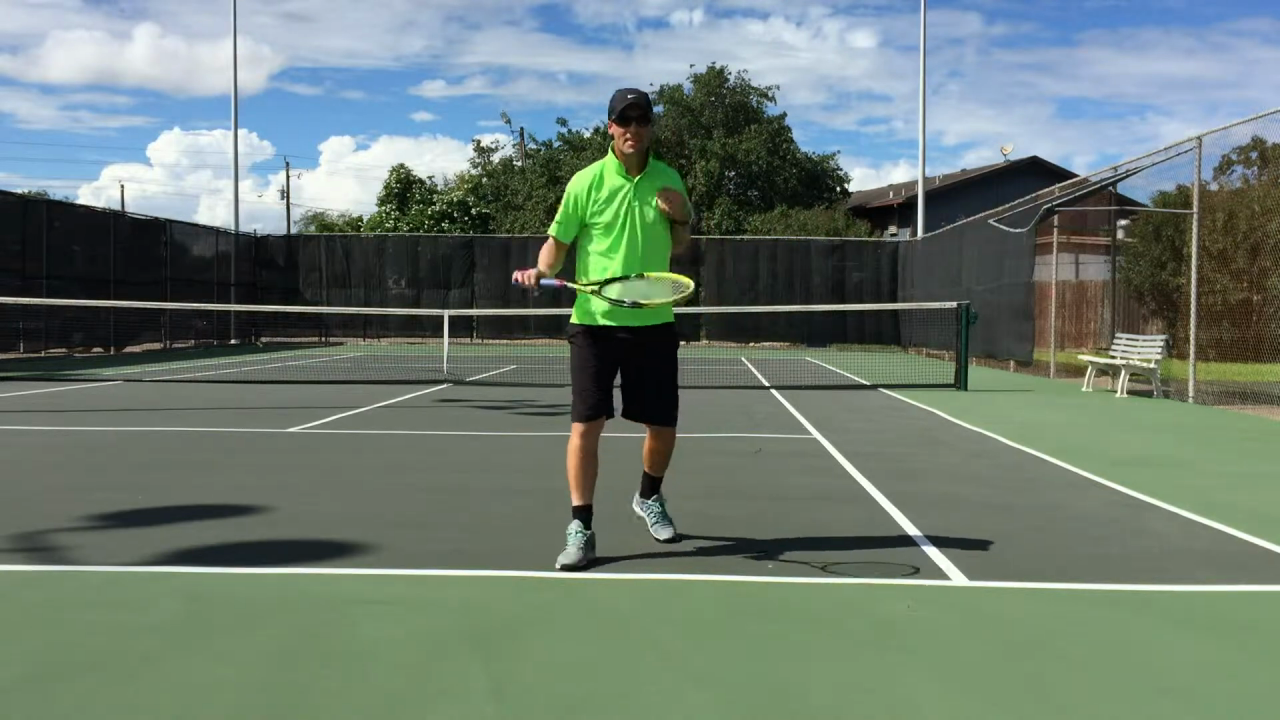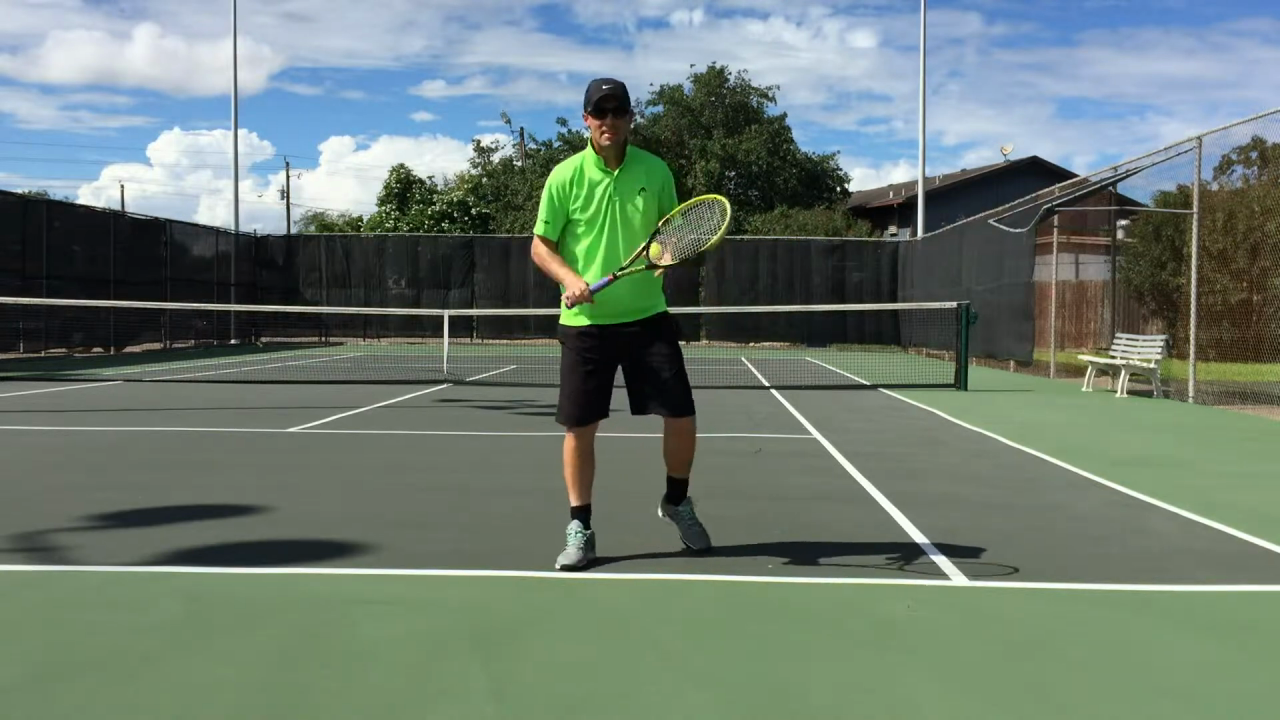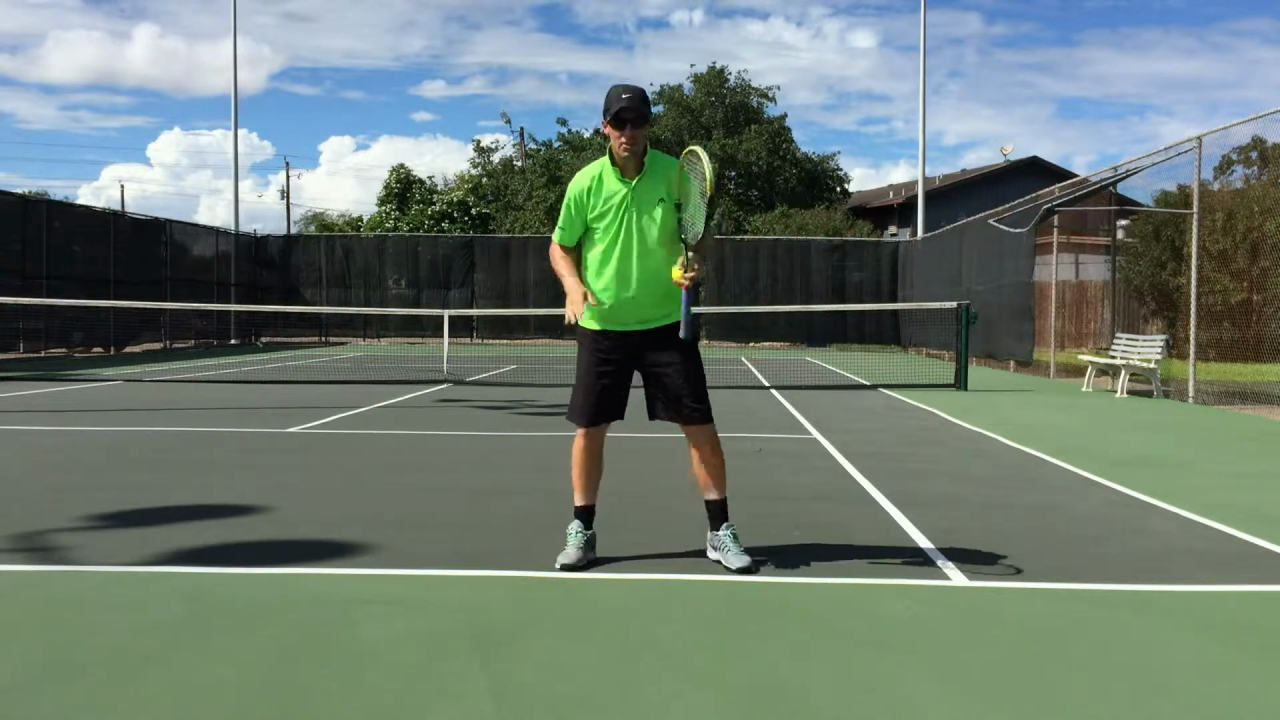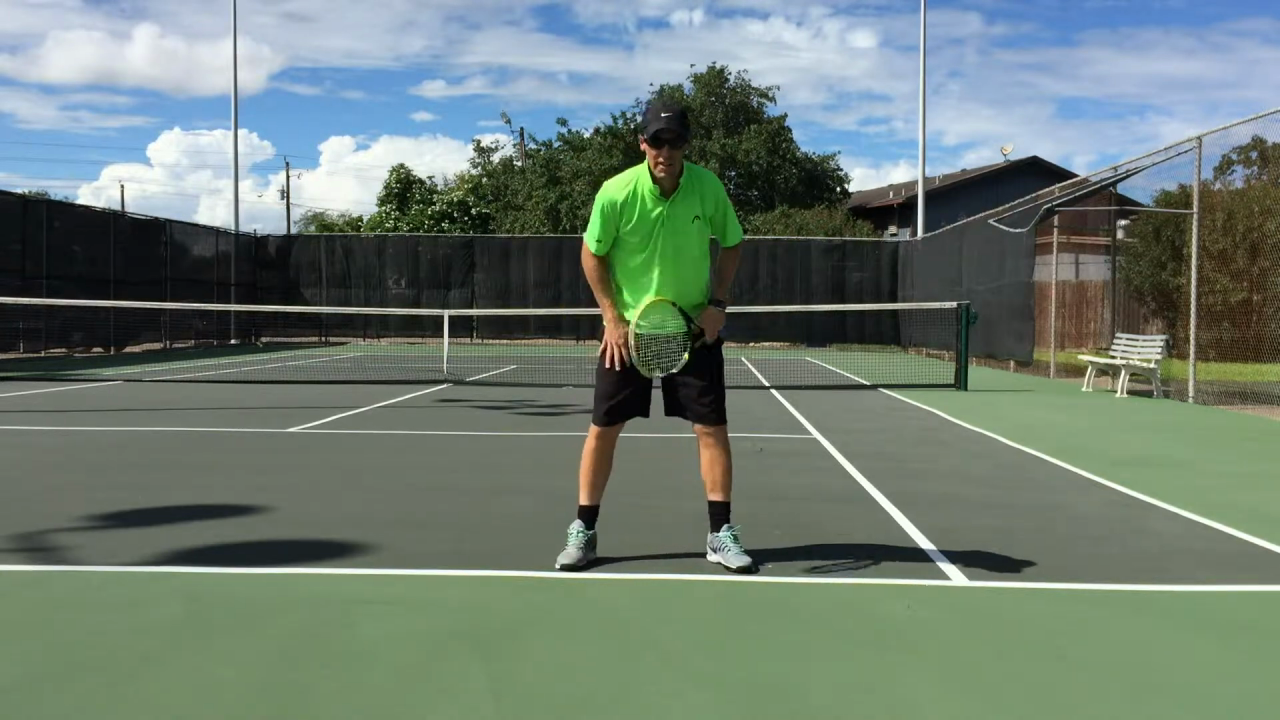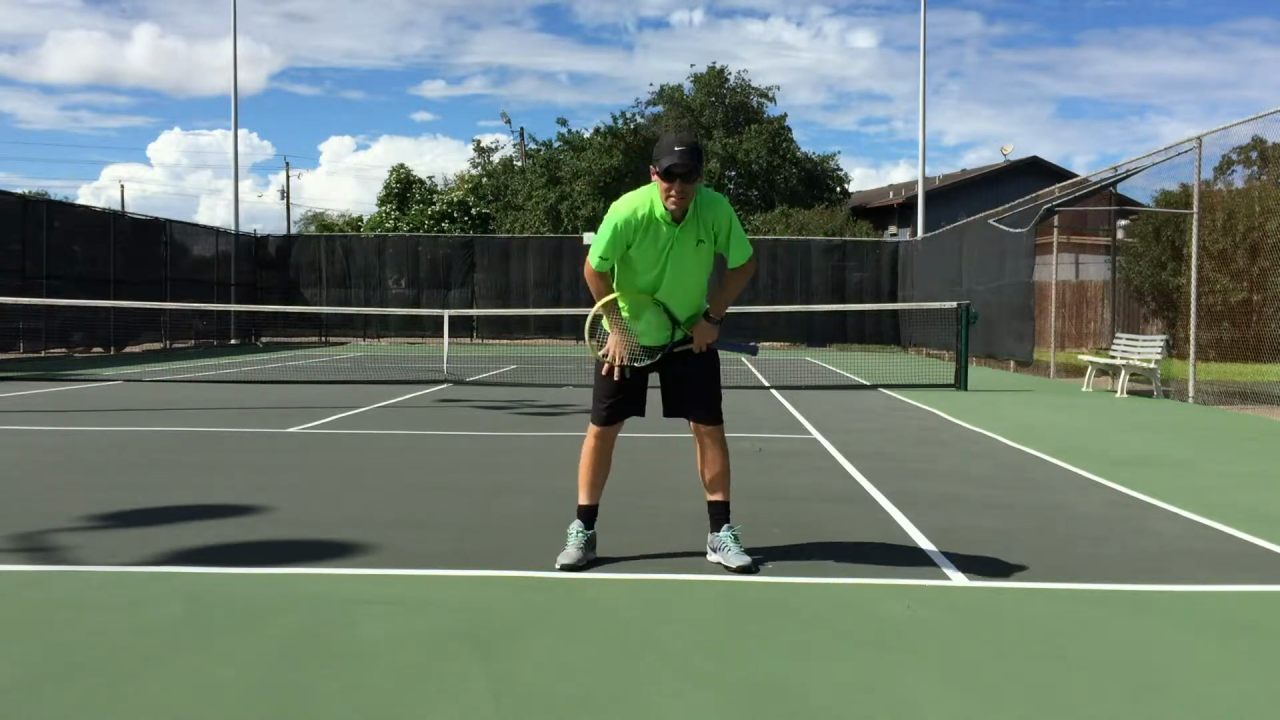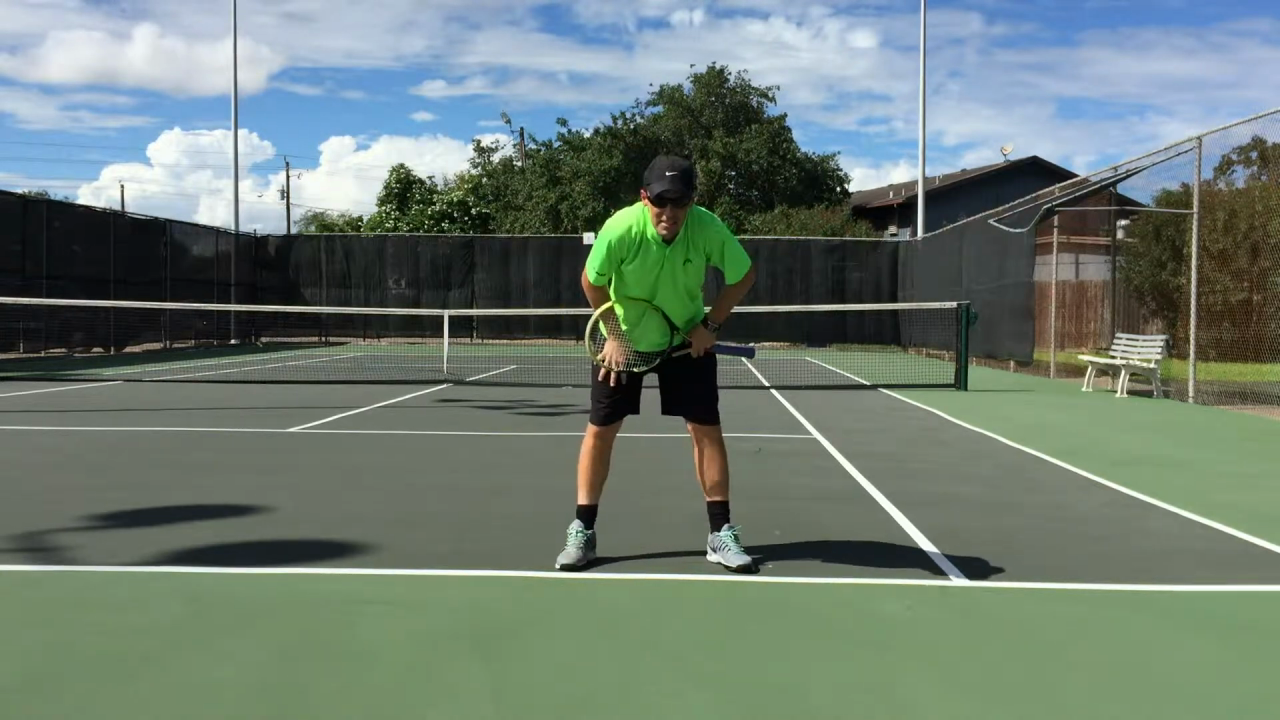
dt=0.3s
person 1, frame 1
left shoulder: (668, 181)
right shoulder: (585, 182)
left elbow: (683, 246)
right elbow: (557, 244)
left wrist: (683, 220)
right wrist: (539, 271)
left hip: (653, 323)
right hip: (595, 323)
left knee: (663, 424)
right knee: (586, 424)
left ankle: (650, 497)
right ankle: (580, 531)
person 1, frame 2
left shoulder: (655, 170)
right shoulder: (565, 176)
right elbow: (540, 244)
right wrist: (570, 279)
left hip: (646, 317)
right hip: (585, 322)
left knee: (680, 417)
right knee: (578, 427)
left ankle: (675, 502)
right ankle: (580, 532)
person 1, frame 3
left shoulder: (675, 173)
right shoulder: (585, 183)
right elbow: (560, 247)
left wrist: (693, 261)
right wrist: (573, 288)
left hip: (667, 325)
right hip: (604, 327)
left knee: (699, 426)
right knee: (589, 428)
left ankle: (720, 532)
right ankle: (582, 532)
person 1, frame 4
left shoulder: (710, 189)
right shoulder: (616, 193)
left elbow: (731, 246)
right elbow: (593, 255)
left wrist: (718, 302)
right wrist: (613, 318)
left hip: (694, 328)
right hip: (630, 330)
left knee: (711, 427)
right knee: (603, 428)
left ankle: (720, 535)
right ankle: (583, 532)
person 1, frame 5
left shoulder: (717, 210)
right shoulder: (627, 211)
left elbow: (742, 266)
right elbow: (595, 269)
left wrist: (712, 318)
left hip: (691, 333)
left knee: (709, 427)
right knee: (602, 428)
left ankle: (720, 534)
right ankle: (583, 532)
person 1, frame 6
left shoulder: (709, 229)
right shoulder: (619, 229)
left elbow: (744, 276)
right elbow: (593, 282)
left wrist: (711, 325)
left hip: (688, 335)
left knee: (706, 428)
right knee: (601, 428)
left ankle: (721, 534)
right ankle: (582, 533)
